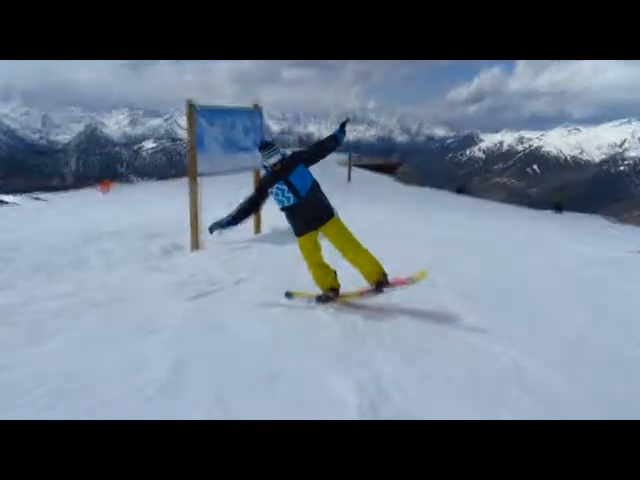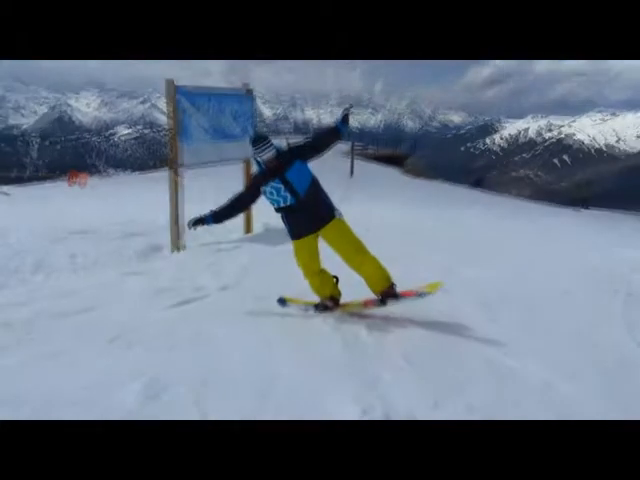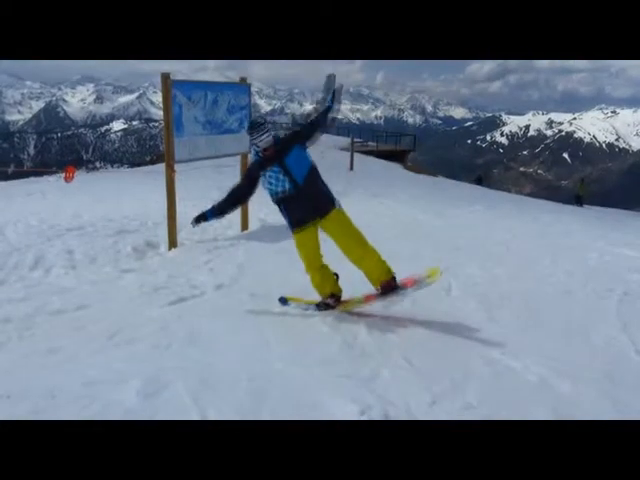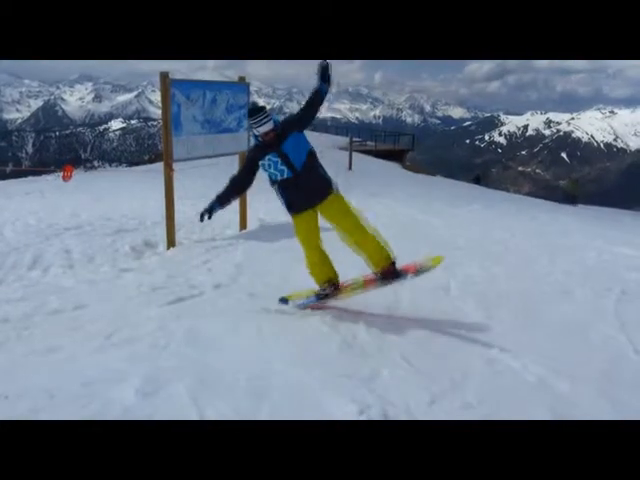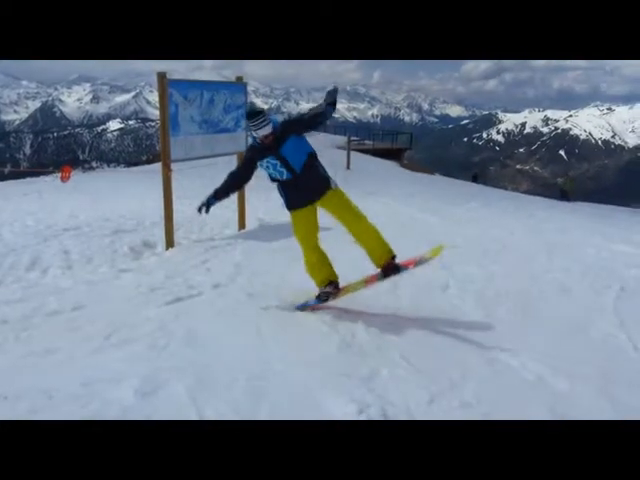
dt=0.3s
person 1, frame 1
left shoulder: (296, 161)
right shoulder: (267, 183)
left elbow: (320, 149)
right elbow: (250, 205)
left wrist: (339, 134)
right wrist: (225, 222)
left hip: (323, 214)
right hip: (302, 226)
left knee: (350, 248)
right knee: (313, 262)
left ankle: (378, 278)
right ankle: (330, 288)
person 1, frame 2
left shoulder: (294, 156)
right shoulder: (259, 181)
left elbow: (320, 141)
right elbow: (238, 203)
left wrist: (341, 126)
right wrist: (208, 218)
left hip: (324, 215)
right hip: (299, 229)
left knee: (355, 253)
right knee: (309, 268)
left ankle: (384, 287)
right ankle: (330, 296)
person 1, frame 3
left shoulder: (292, 142)
right shoulder: (257, 169)
left elbow: (316, 124)
right elbow: (237, 196)
left wrist: (331, 100)
right wrist: (210, 214)
left hip: (324, 205)
right hip: (299, 220)
left knee: (354, 245)
right knee: (311, 262)
left ankle: (385, 281)
right ankle: (330, 294)
person 1, frame 4
left shoulder: (291, 127)
right shoulder: (257, 154)
left elbow: (312, 106)
right elbow: (240, 182)
left wrist: (323, 83)
right wrist: (217, 203)
left hip: (322, 190)
right hip: (298, 205)
left knee: (353, 229)
right knee: (311, 247)
left ankle: (385, 266)
right ankle: (328, 282)
person 1, frame 5
left shoulder: (289, 128)
right shoulder: (254, 153)
left elbow: (313, 118)
right elbow: (237, 177)
left wrist: (328, 107)
right wrist: (214, 197)
left hip: (322, 186)
right hip: (297, 201)
left knee: (355, 222)
right knee: (308, 245)
left ankle: (386, 261)
right ankle: (327, 283)
